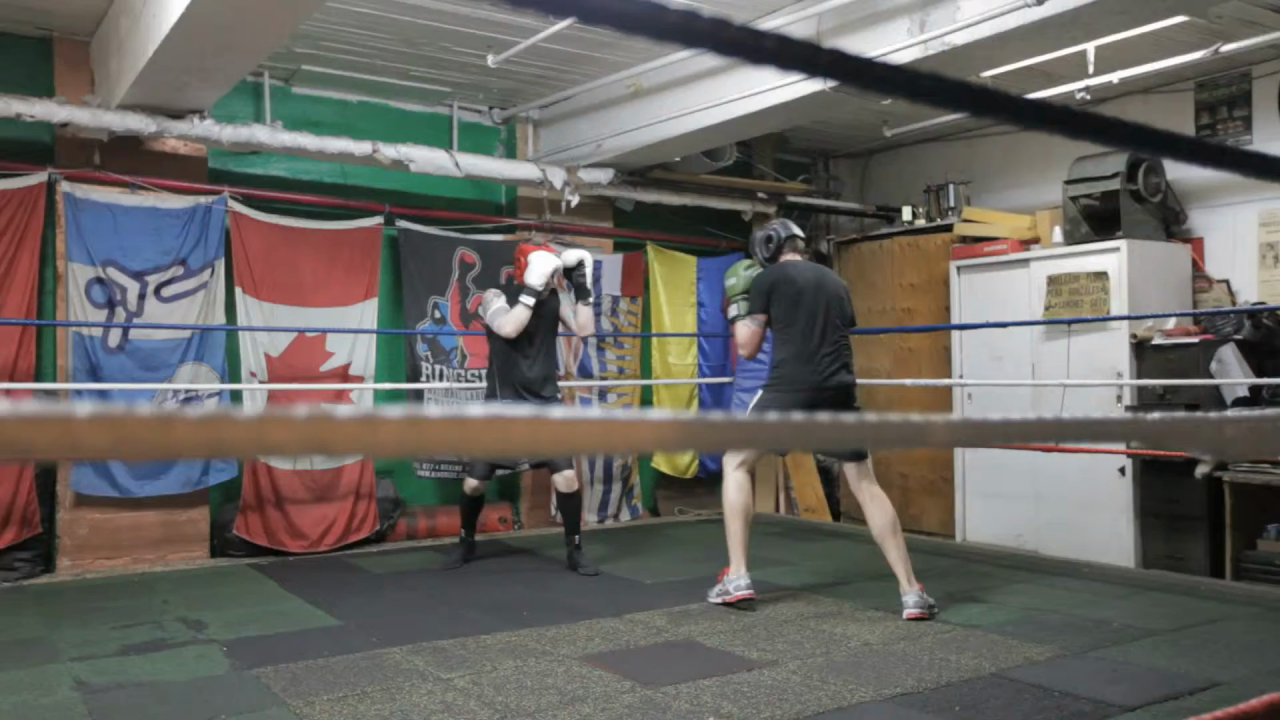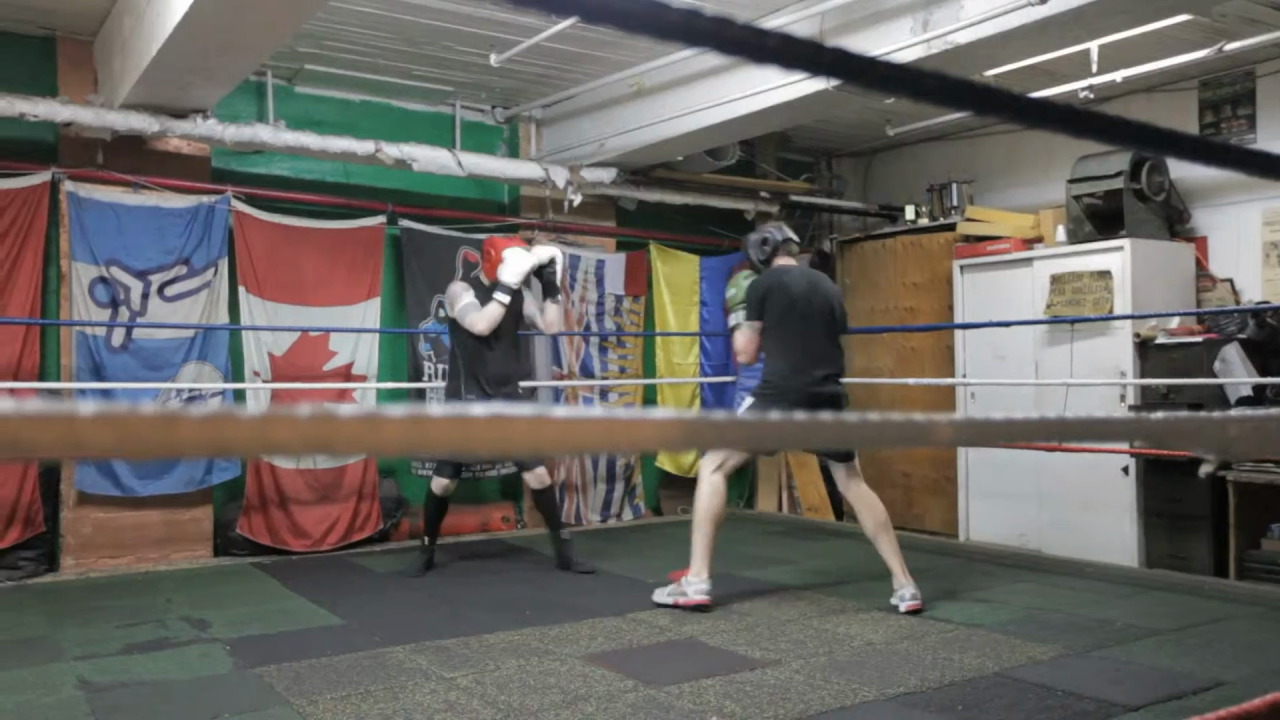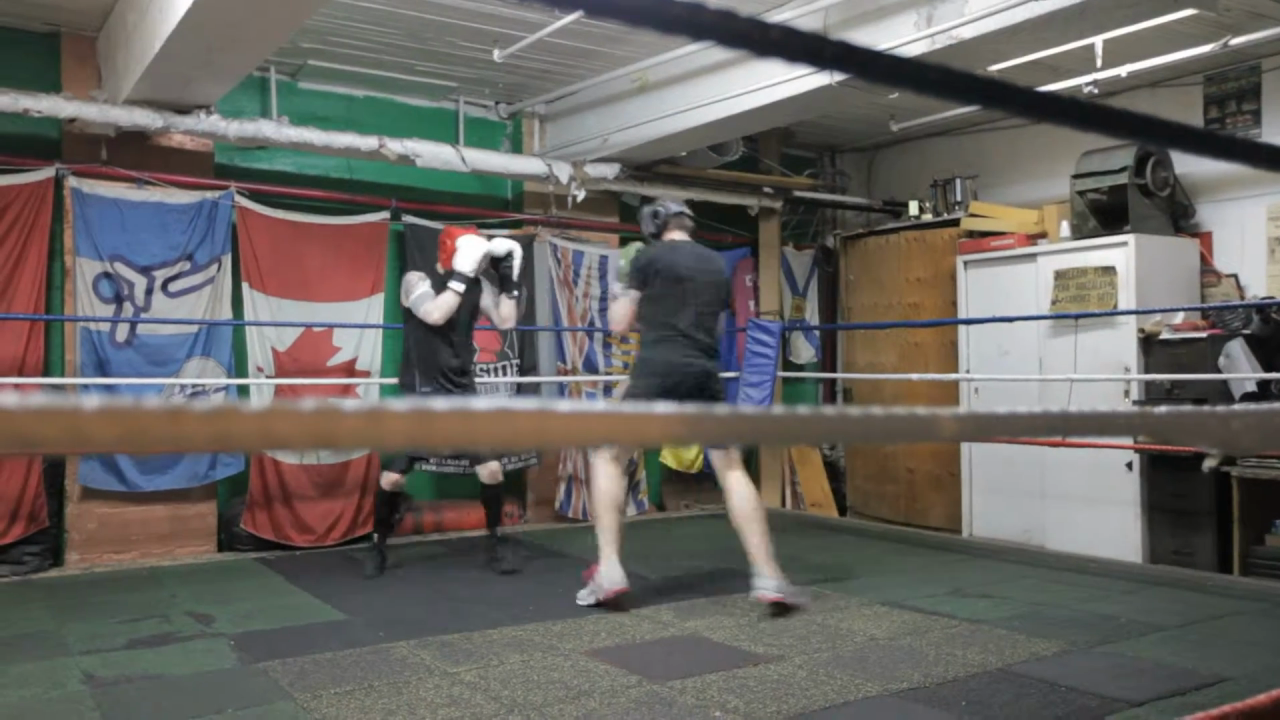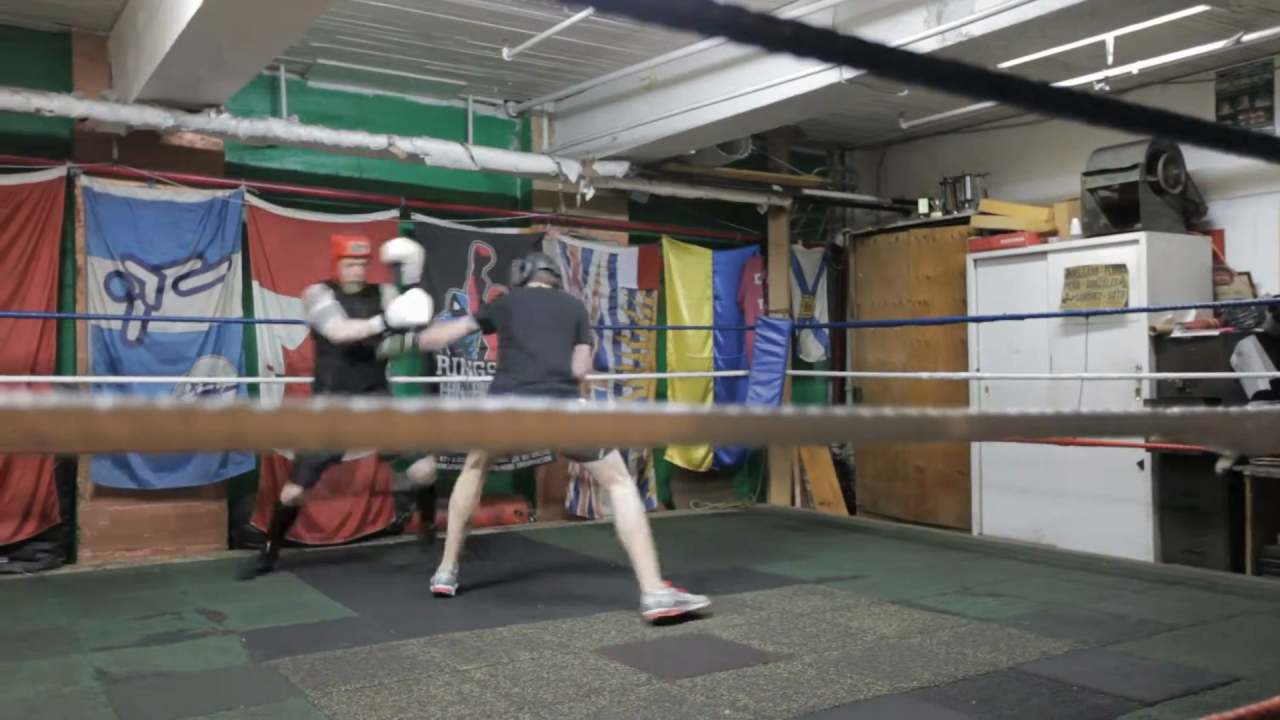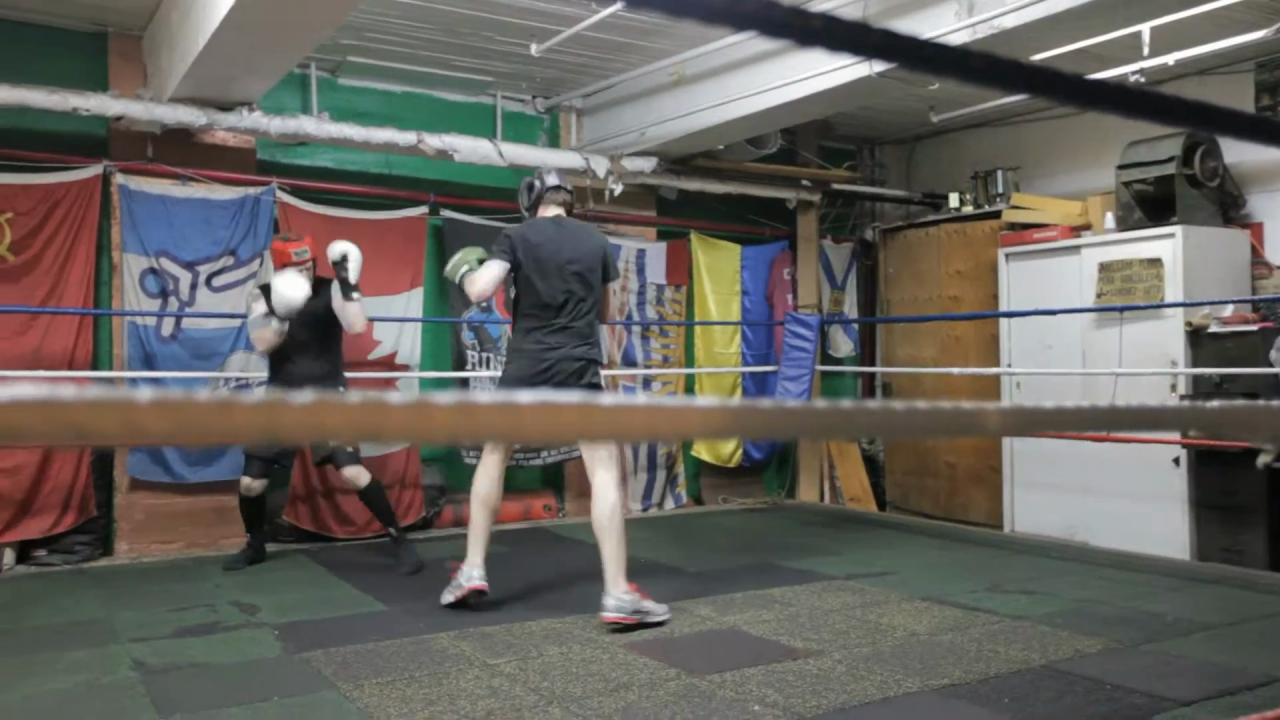
dt=0.5s
person 1, frame 1
left shoulder: (770, 278)
right shoulder: (834, 282)
left elbow: (746, 347)
left wrist: (737, 305)
left hip: (789, 388)
right hip: (838, 390)
left knee: (736, 464)
right knee: (865, 486)
left ankle: (737, 577)
right ankle: (912, 592)
person 1, frame 2
left shoulder: (762, 285)
right shoulder: (828, 286)
left elbow: (746, 356)
left wrist: (738, 314)
left hip: (779, 395)
right hip: (827, 397)
left knee: (713, 467)
right knee: (854, 484)
left ankle: (695, 580)
right ankle: (905, 586)
person 1, frame 3
left shoulder: (649, 258)
right shoulder: (717, 266)
left elbow: (620, 324)
left wrist: (624, 294)
left hip: (654, 374)
right hip: (703, 377)
left knee: (606, 458)
right knee: (731, 472)
left ankle: (609, 571)
right ankle: (768, 576)
person 1, frame 4
left shoulder: (504, 303)
right shoulder: (574, 308)
left elbow: (446, 334)
left hip: (506, 401)
right hip: (558, 402)
left knee: (474, 467)
right knee: (621, 484)
left ankle: (446, 572)
right ankle: (655, 592)
person 1, frame 5
left shoulder: (516, 236)
right shoulder: (596, 241)
left elbow: (481, 293)
right elbow: (604, 309)
left wrist: (466, 272)
left hip: (525, 366)
right hip: (579, 366)
left knee: (493, 459)
right knee: (604, 473)
left ankle: (472, 570)
right ankle: (618, 594)
person 2, frame 1
left shoulder: (553, 299)
right shoulder: (495, 297)
left elbow: (585, 329)
right elbow: (509, 328)
left wrist: (583, 288)
right wrist: (532, 290)
left hip: (545, 402)
right hip: (503, 403)
left knee: (566, 475)
right knee: (474, 481)
left ankle: (574, 550)
right ankle: (467, 541)
person 2, frame 2
left shoulder: (519, 295)
right shoulder: (460, 290)
left elbow: (551, 326)
right elbow: (480, 325)
left wrist: (551, 285)
right wrist: (505, 286)
left hip: (508, 399)
right hip: (466, 401)
left knee: (537, 473)
right knee: (443, 481)
left ankle: (562, 548)
right ankle: (427, 551)
person 2, frame 3
left shoulder: (477, 287)
right shoulder: (416, 280)
left elbow: (507, 319)
right elbow: (436, 314)
left wrist: (510, 278)
right wrist: (461, 276)
left hip: (463, 391)
right hip: (421, 391)
left knee: (490, 467)
right knee: (393, 475)
left ankle: (497, 545)
right ankle: (377, 548)
person 2, frame 4
left shoulder: (380, 293)
right shoulder: (319, 294)
left elbow: (413, 323)
right elbow: (339, 332)
left wrist: (411, 284)
right wrist: (385, 321)
left hip: (377, 398)
left knee: (423, 467)
right knee: (295, 488)
left ankle: (430, 541)
right ankle: (269, 553)
person 2, frame 5
left shoulder: (329, 289)
right shoulder: (263, 296)
left elbow: (357, 327)
right elbow: (261, 344)
left wrist: (348, 284)
right wrist: (282, 316)
left knee: (351, 471)
right knee: (250, 483)
left ankle: (399, 541)
right ankle: (255, 544)
